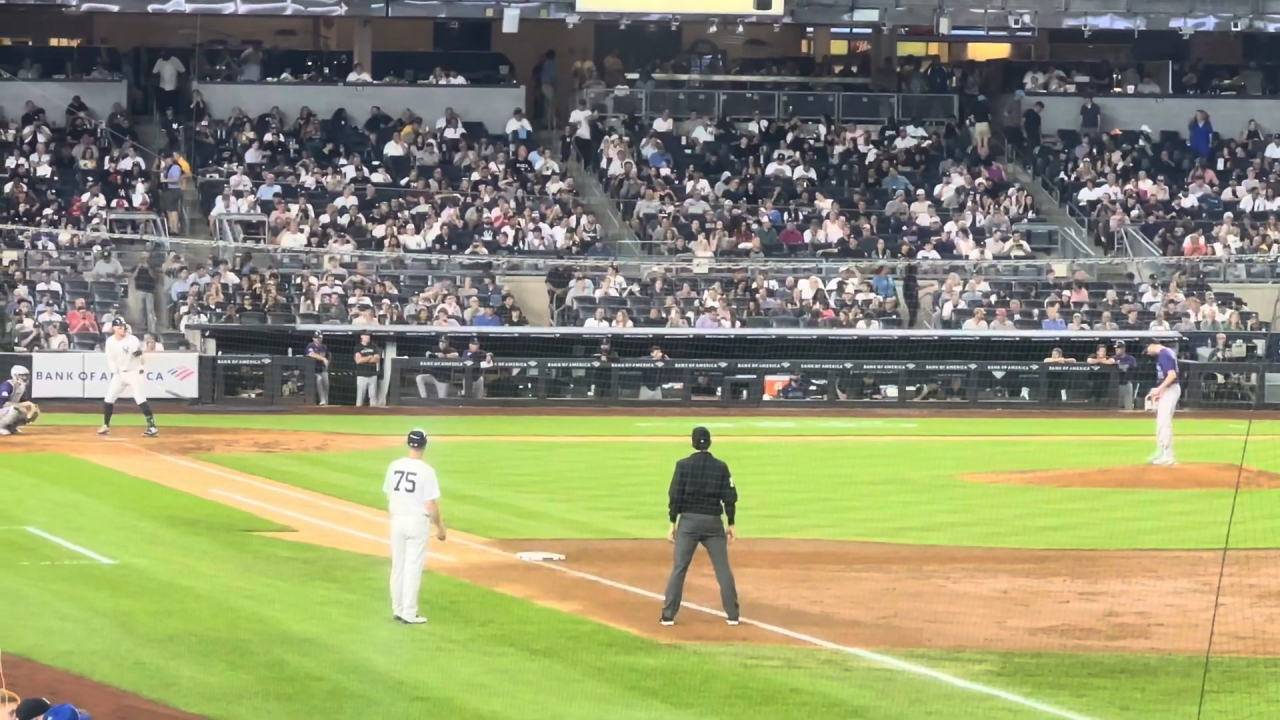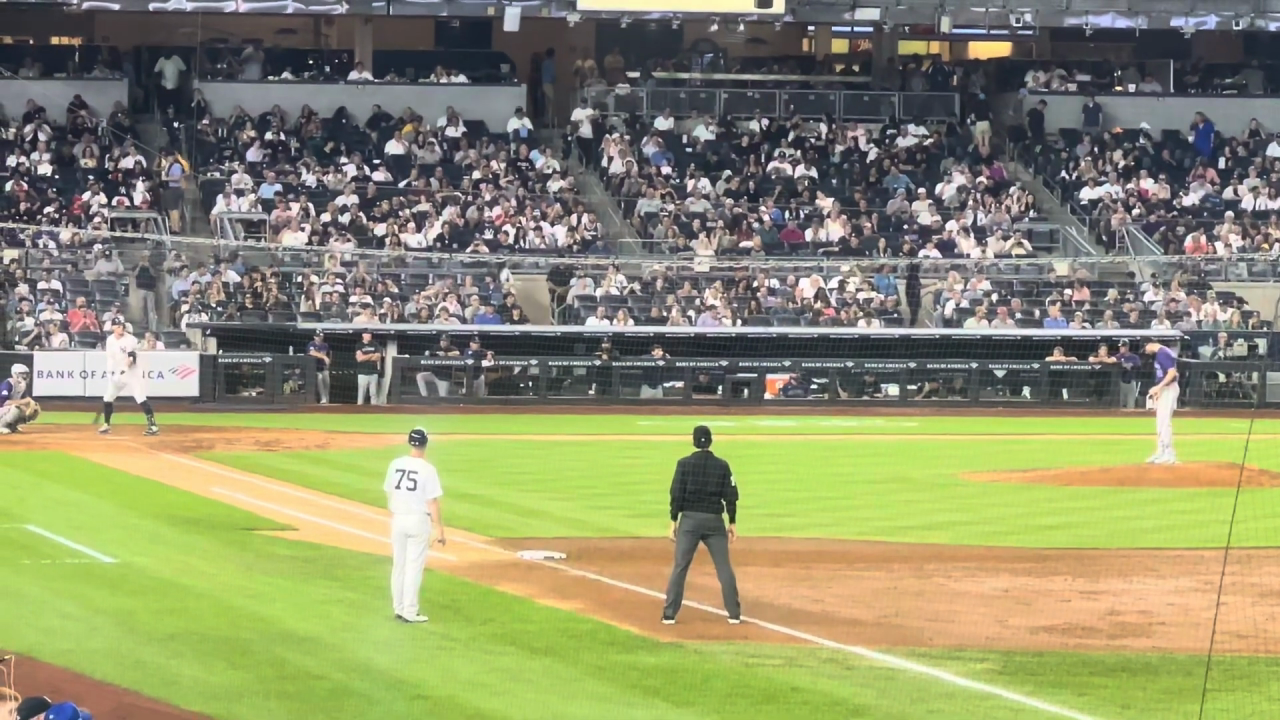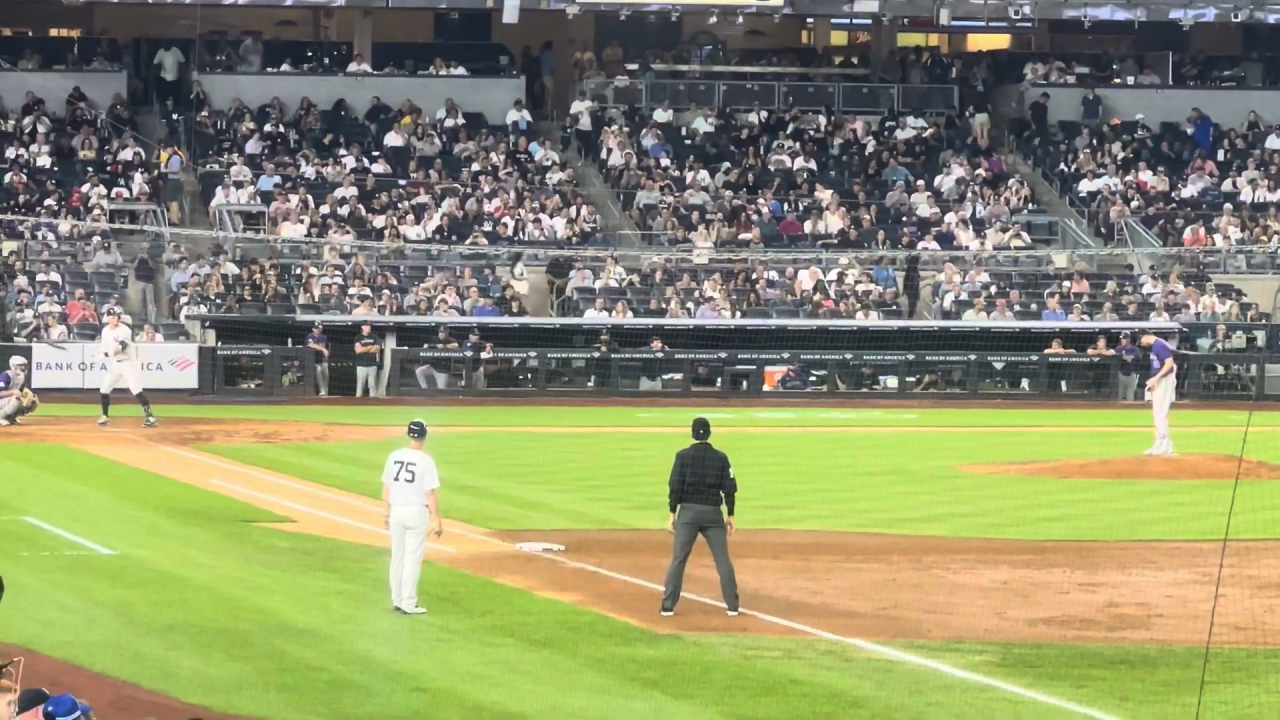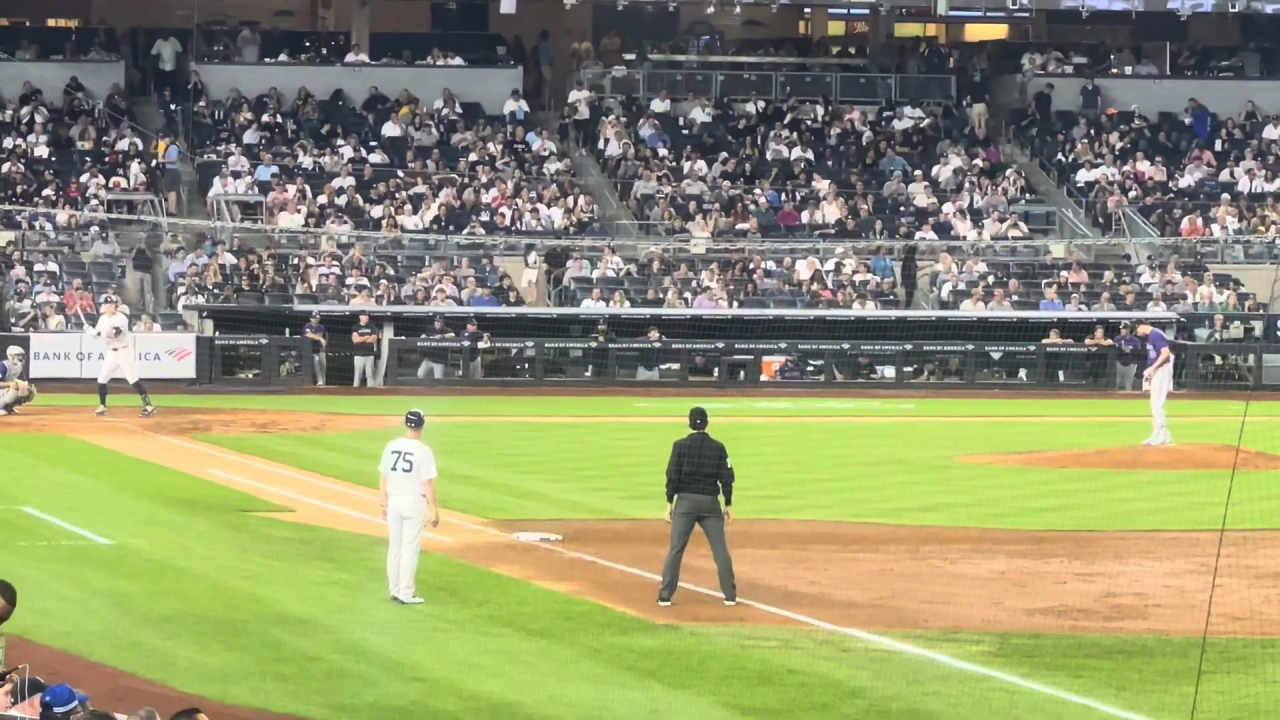
dt=0.2s
person 1, frame 1
left shoulder: (683, 465)
right shoulder: (721, 467)
left elbow: (675, 496)
right elbow: (729, 498)
left wrist: (672, 523)
right wrist: (731, 524)
left hip: (688, 520)
right hip: (713, 522)
left knee: (678, 568)
right knee: (723, 569)
left ankle: (668, 616)
right ankle: (733, 615)
person 1, frame 2
left shoulder: (684, 464)
right shoulder: (722, 465)
left elbow: (676, 495)
right elbow: (731, 496)
left wrist: (673, 521)
right wrist: (732, 523)
left hip: (689, 519)
right hip: (714, 520)
left knee: (679, 567)
right knee: (724, 568)
left ankle: (669, 614)
right ankle: (734, 614)
person 1, frame 3
left shoulder: (683, 455)
right shoulder: (721, 457)
left elbow: (675, 487)
right elbow: (729, 488)
left wrist: (672, 513)
right wrist: (730, 515)
left hip: (688, 511)
right hip: (713, 512)
left knee: (678, 559)
right knee: (723, 560)
left ankle: (668, 606)
right ankle: (732, 606)
person 1, frame 4
left shoulder: (680, 445)
right shoulder: (718, 447)
left elbow: (672, 476)
right elbow: (727, 478)
left wrist: (670, 503)
right wrist: (728, 505)
left hip: (685, 501)
right hip: (710, 502)
left knee: (675, 549)
right knee: (720, 550)
left ankle: (665, 596)
right ankle: (730, 596)
person 2, frame 1
left shoulder: (394, 466)
right shoulder: (426, 470)
left elbow: (389, 496)
right elbow: (431, 504)
right wrist: (440, 527)
left hip: (397, 521)
right hip: (417, 522)
left knee: (398, 567)
right knee: (413, 568)
left ankle: (398, 610)
right ankle: (409, 614)
person 2, frame 2
left shoulder: (395, 465)
right shoulder: (427, 469)
left elbow: (389, 496)
right elbow: (432, 502)
right wrist: (440, 529)
left hip: (398, 519)
right hip: (418, 521)
left knee: (399, 566)
right knee: (414, 567)
left ankle: (398, 609)
right ankle: (410, 612)
person 2, frame 3
left shoulder: (394, 456)
right shoulder: (426, 460)
left elbow: (386, 488)
right elbow: (430, 493)
left wrist: (387, 512)
right wrist: (437, 520)
left hip: (397, 511)
right hip: (417, 512)
left knee: (397, 557)
right knee: (412, 559)
left ankle: (397, 601)
right ankle: (408, 604)
person 2, frame 4
left shoulder: (391, 446)
right shoulder: (423, 450)
left elbow: (383, 477)
right elbow: (427, 483)
left wrist: (384, 502)
right wrist: (434, 509)
left hip: (394, 501)
right hip: (414, 502)
left knee: (395, 547)
right knee: (410, 549)
left ankle: (395, 591)
right ankle: (406, 594)
